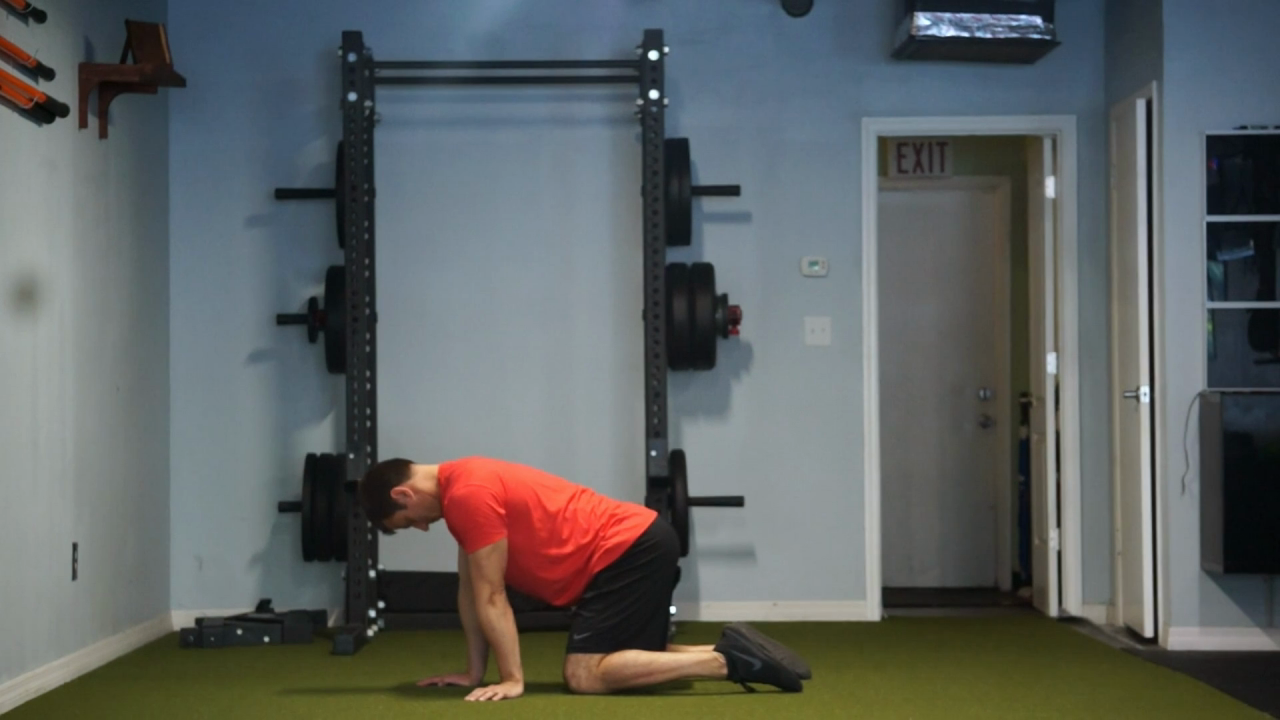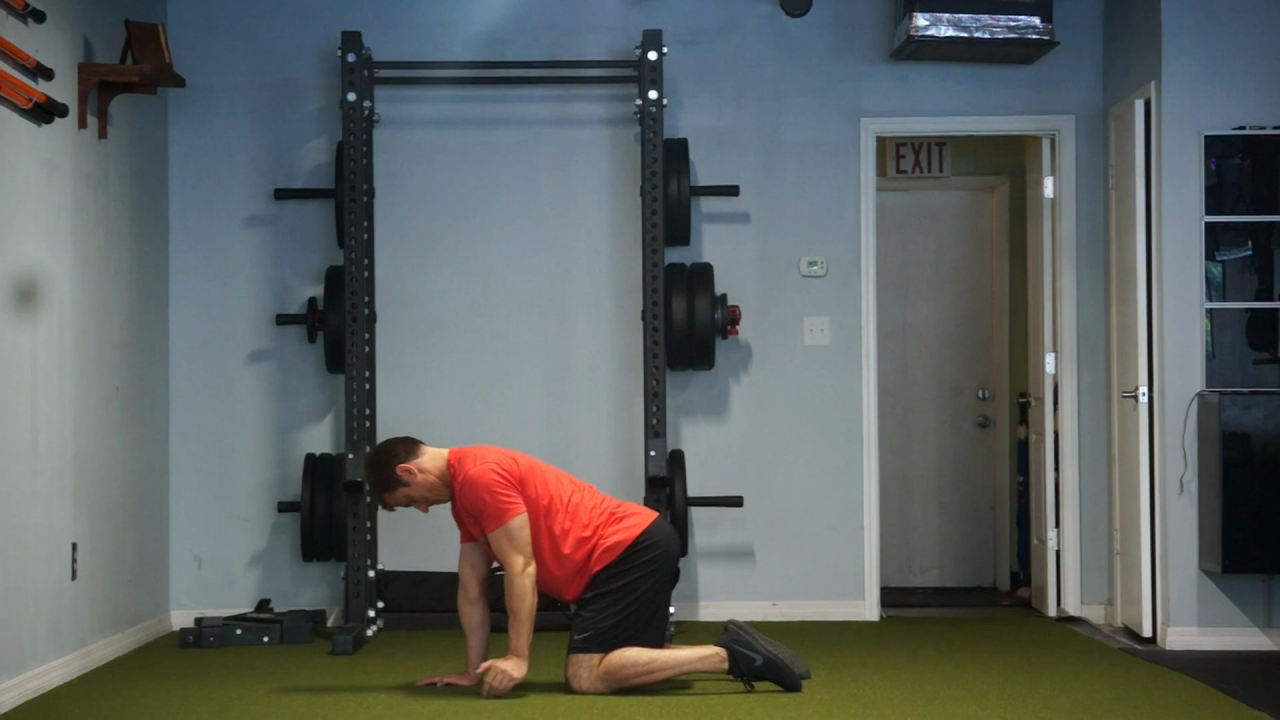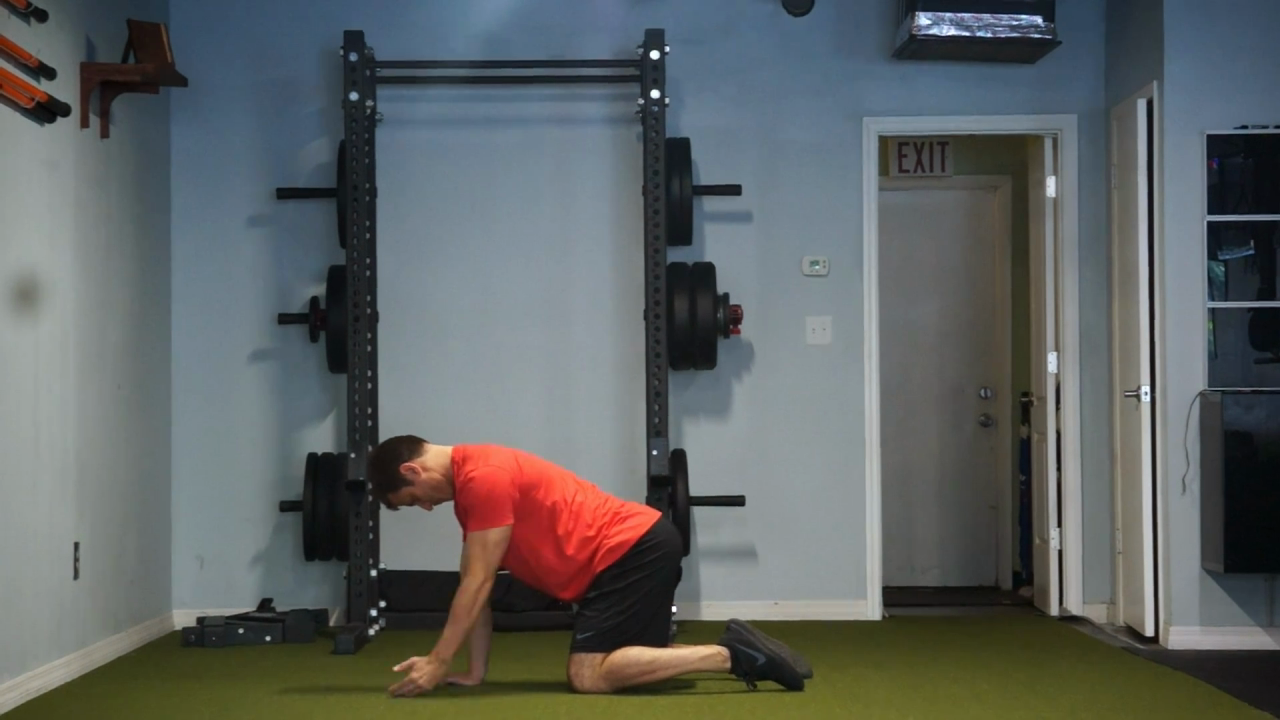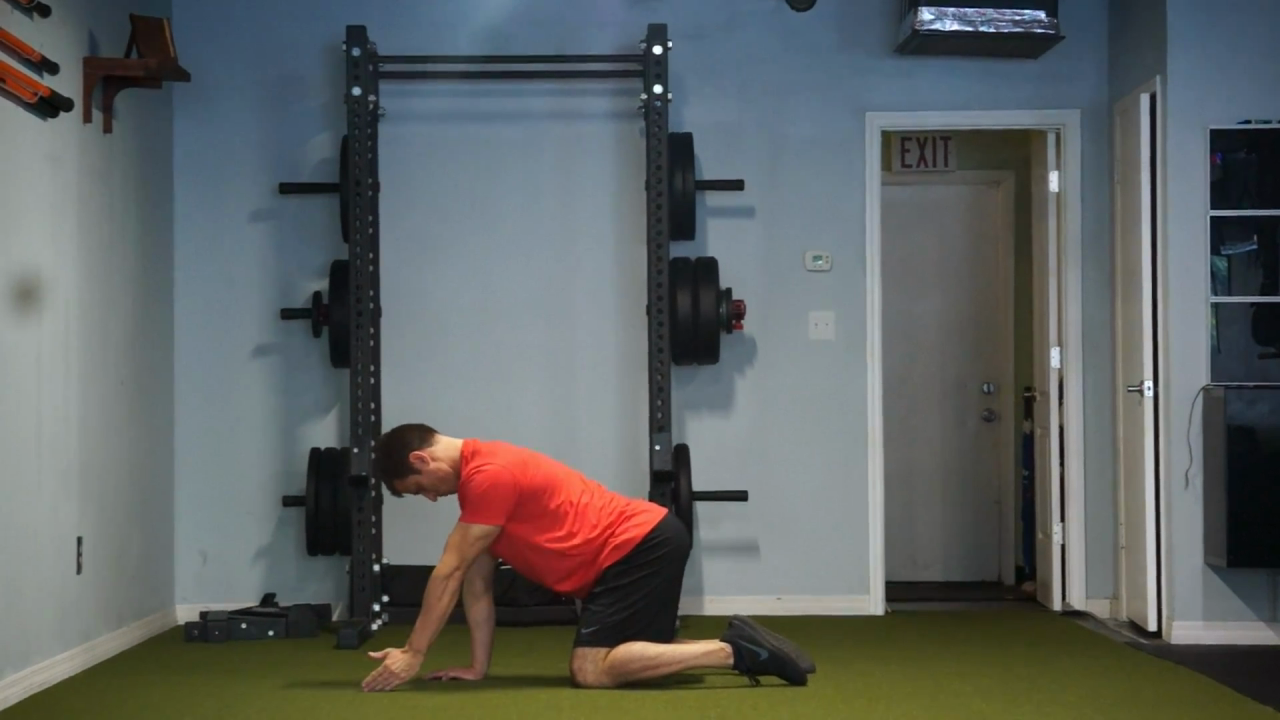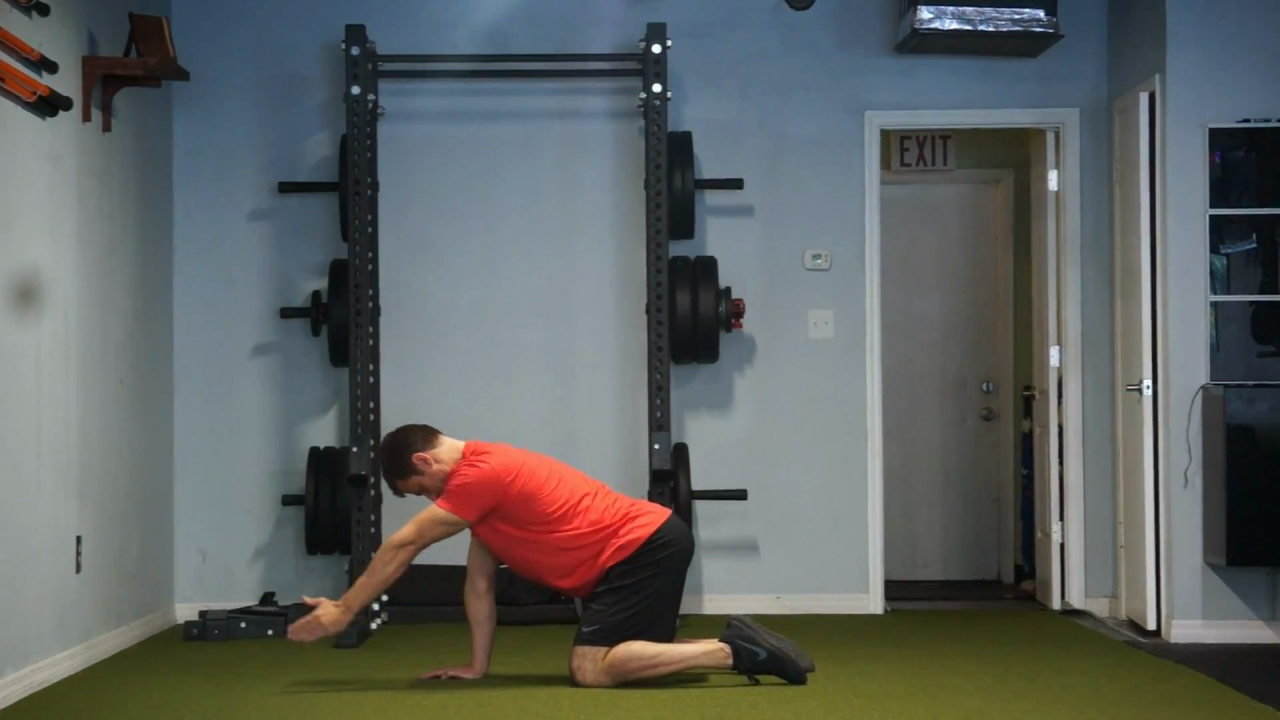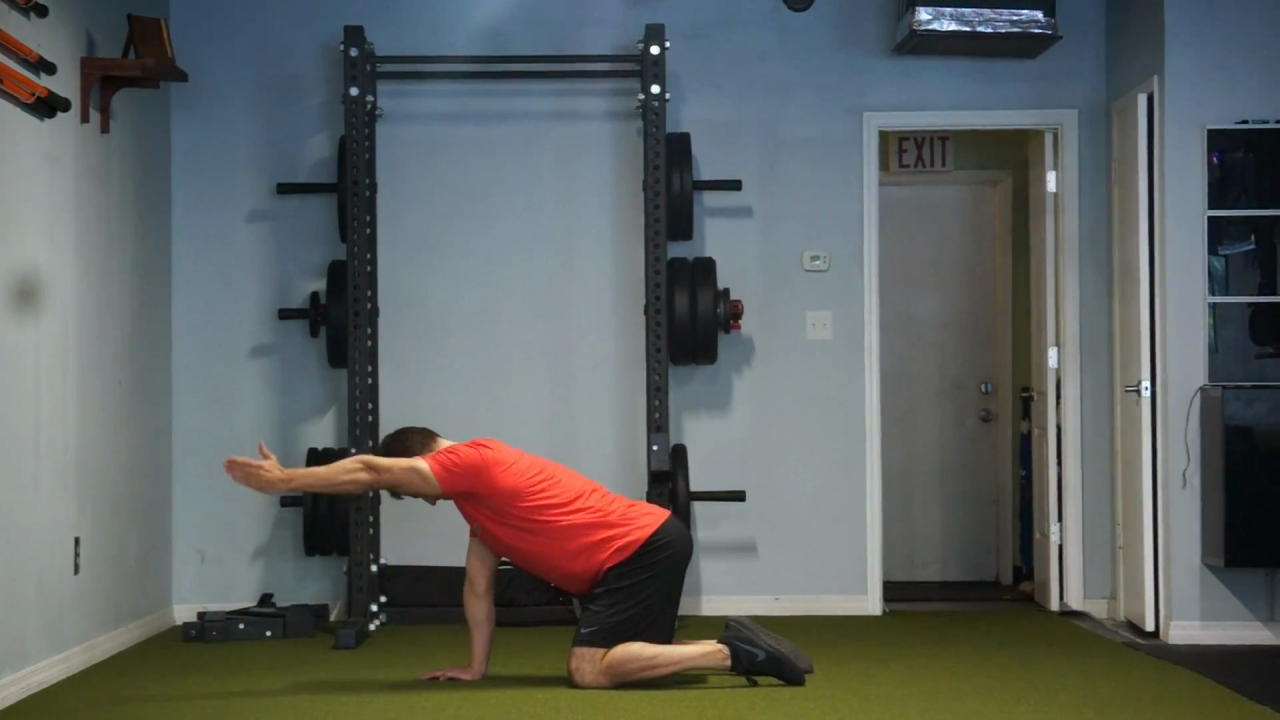
dt=0.7s
person 1, frame 1
left shoulder: (467, 497)
right shoulder: (463, 487)
left elbow: (491, 598)
right elbow: (470, 591)
left wrist: (511, 678)
right wrist: (474, 671)
left hip: (631, 549)
right hip: (641, 541)
left knee: (584, 674)
right knee: (625, 659)
left ankle: (728, 660)
right ankle: (728, 651)
person 1, frame 2
left shoulder: (479, 476)
right shoulder: (463, 492)
left elbow: (521, 569)
right elbow: (472, 588)
left wrist: (517, 657)
right wrist: (475, 667)
left hip: (631, 547)
right hip: (642, 543)
left knee: (586, 675)
right knee: (621, 659)
left ankle: (729, 656)
right ankle: (734, 650)
person 1, frame 3
left shoulder: (483, 479)
right shoulder: (468, 484)
left elbow: (478, 583)
right elbow: (474, 582)
left wrist: (438, 662)
right wrist: (474, 671)
left hip: (635, 548)
right hip: (643, 544)
left knee: (588, 675)
right knee: (622, 659)
left ankle: (731, 655)
right ankle: (736, 650)
person 1, frame 4
left shoulder: (487, 475)
right shoulder: (479, 474)
left elbow: (449, 573)
right elbow: (476, 582)
left wrist: (413, 654)
right wrist: (477, 666)
left hip: (642, 545)
right hip: (649, 541)
left knee: (590, 670)
right knee: (622, 655)
left ankle: (735, 650)
right ankle: (739, 646)
person 1, frame 5
left shoulder: (480, 474)
right shoulder: (483, 475)
left elbow: (403, 546)
right elbow: (479, 583)
left wrist: (343, 611)
right wrist: (477, 664)
left hip: (645, 546)
right hip: (651, 542)
left knee: (591, 668)
right knee: (611, 655)
left ankle: (733, 651)
right ankle: (733, 644)
person 1, frame 6
left shoulder: (474, 462)
right shoulder: (475, 492)
left elbow: (370, 471)
right elbow: (478, 587)
left wrist: (282, 479)
right wrist: (475, 666)
left hip: (645, 548)
right hip: (648, 546)
left knee: (588, 669)
right knee: (610, 660)
left ankle: (732, 652)
right ankle: (736, 646)
